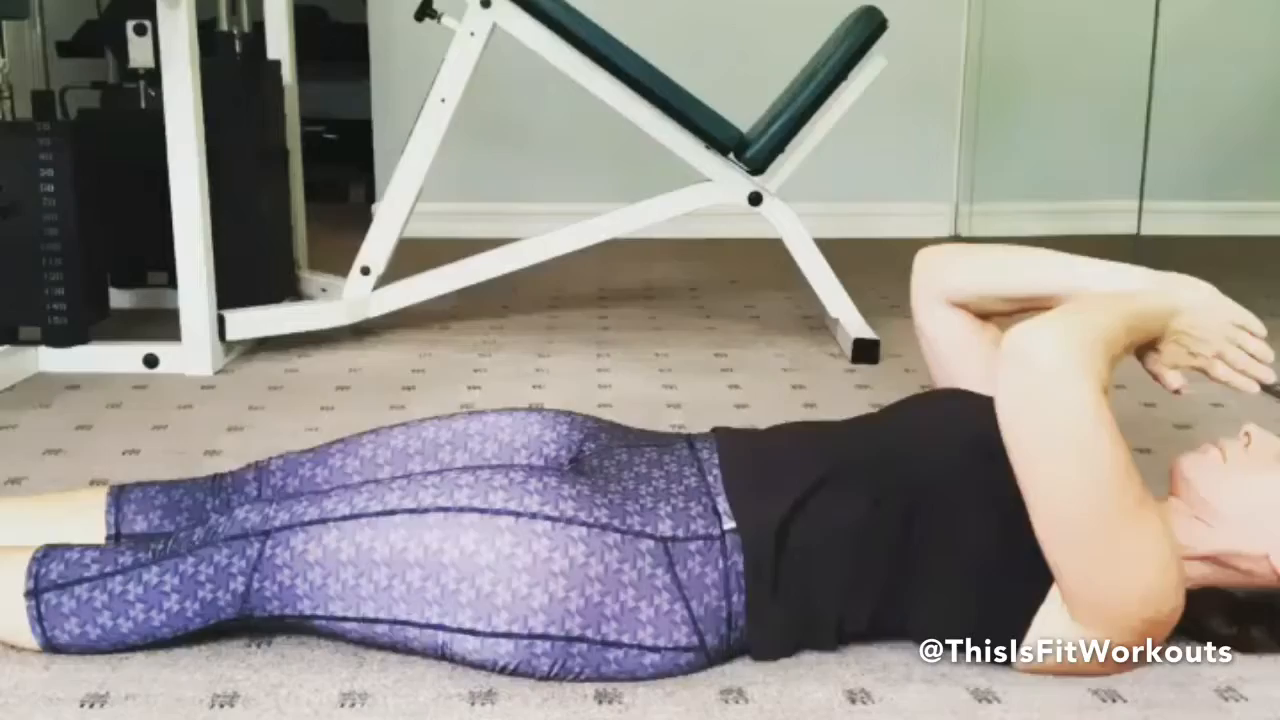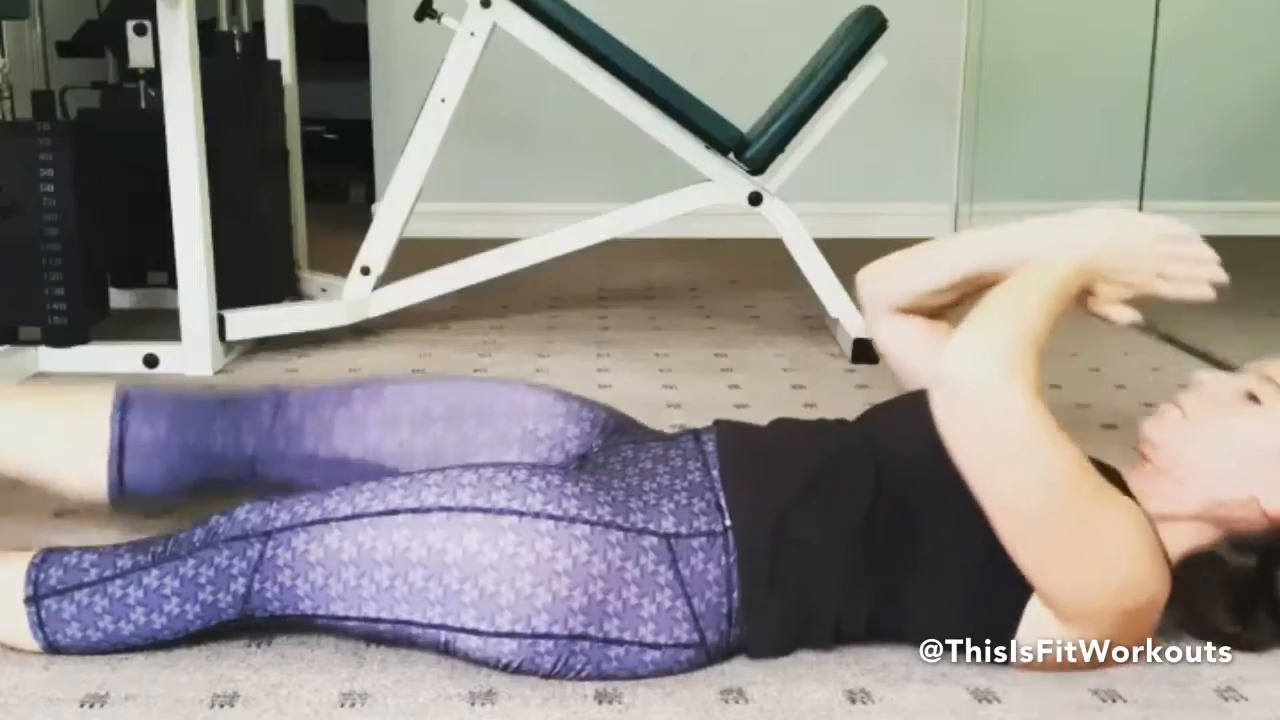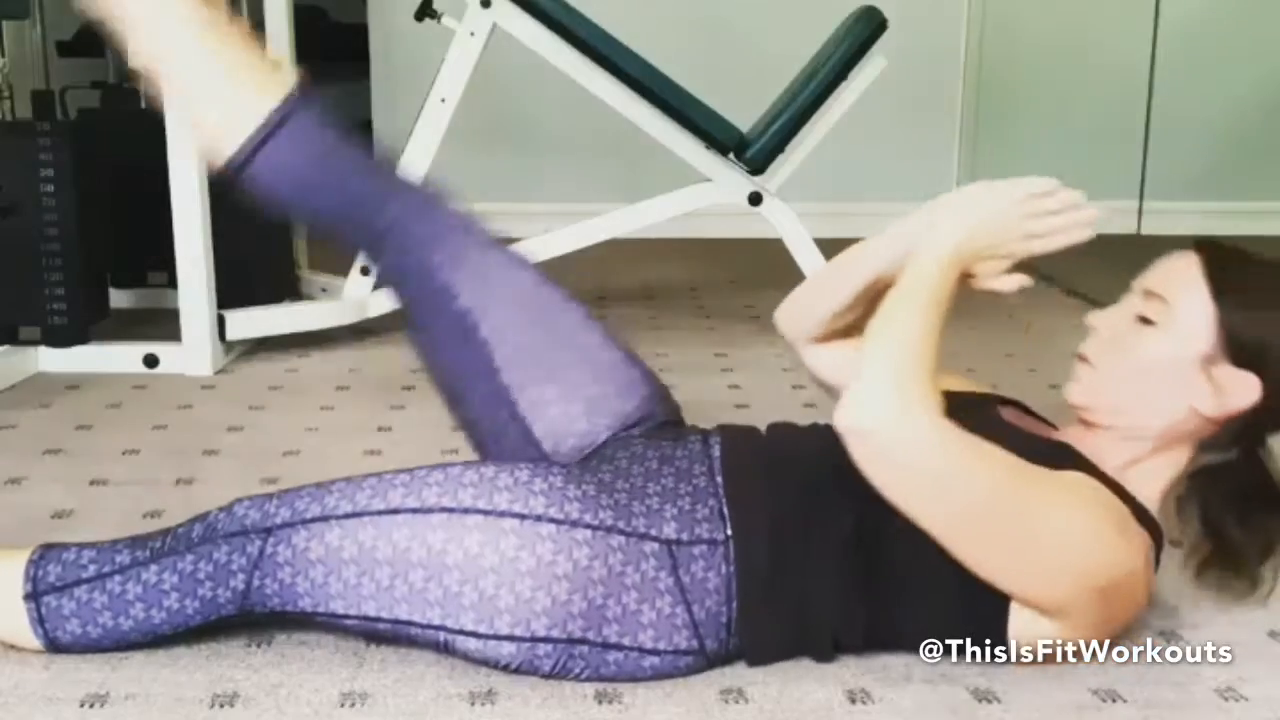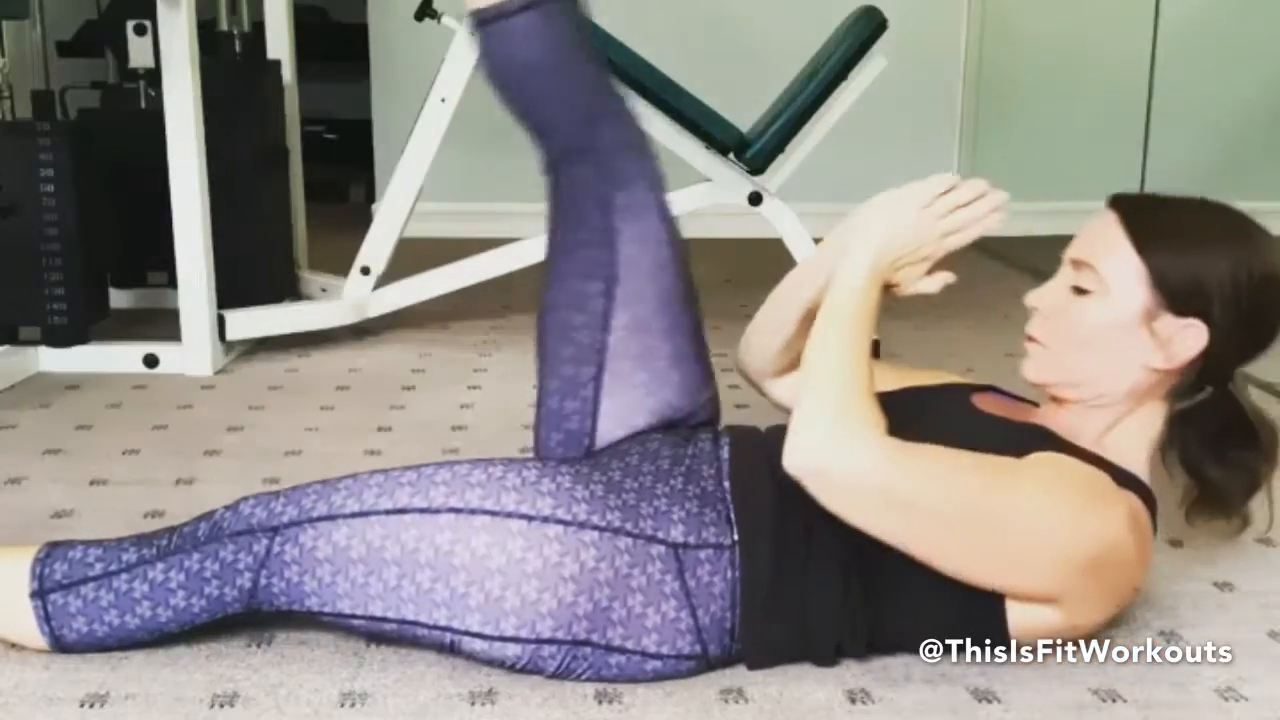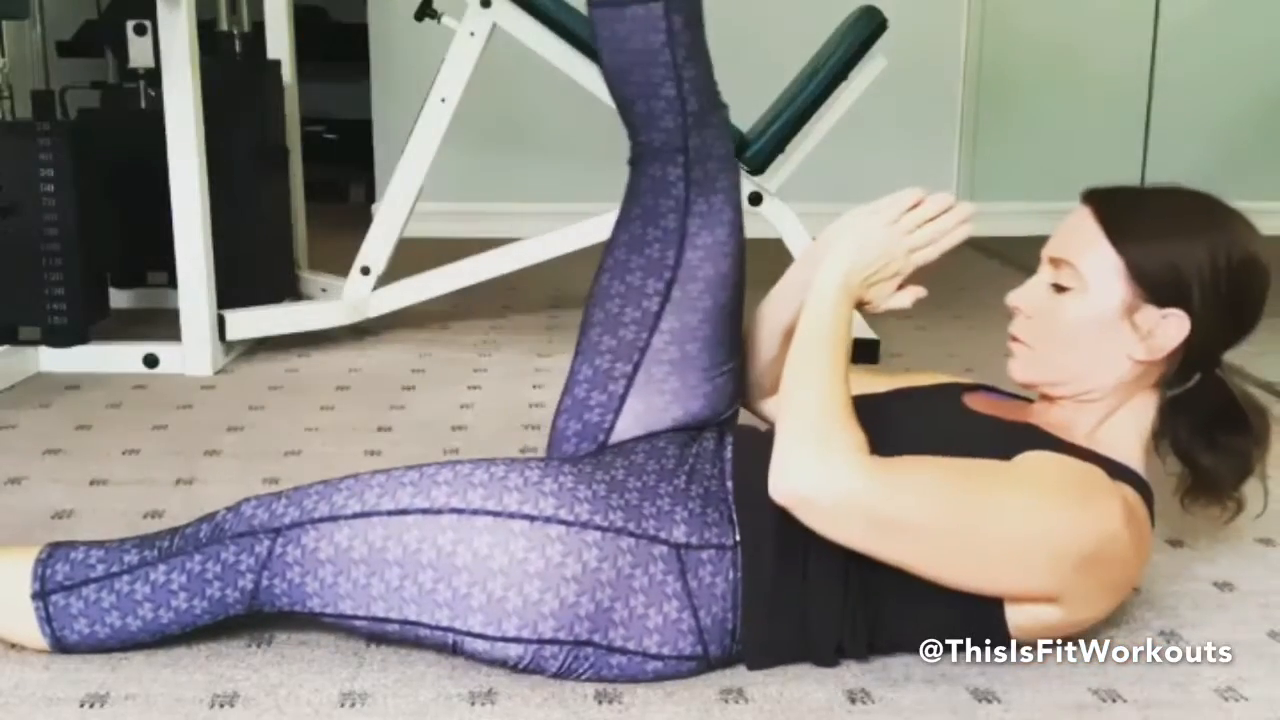
dt=0.3s
person 1, frame 1
left shoulder: (1127, 587)
right shoulder: (1071, 494)
left elbow: (1048, 360)
right elbow: (940, 275)
left wrist: (1146, 309)
right wrist: (1142, 287)
left hip: (673, 570)
right hip: (656, 473)
left knee: (250, 561)
right knee: (244, 496)
person 1, frame 2
left shoulder: (1113, 576)
right shoulder: (1059, 485)
left elbow: (974, 377)
right elbow: (889, 292)
left wrist: (1076, 262)
right wrist: (1079, 238)
left hip: (673, 569)
right hip: (661, 468)
left knee: (256, 554)
right knee: (254, 430)
person 1, frame 3
left shoulder: (1097, 553)
right shoulder: (1035, 447)
left elbow: (880, 426)
right elbow: (815, 329)
left wrist: (944, 250)
right wrist: (937, 234)
left hip: (664, 574)
right hip: (658, 468)
left knee: (254, 546)
right knee: (380, 208)
person 1, frame 4
left shoulder: (1091, 531)
right shoulder: (1033, 427)
left elbow: (832, 458)
right elbow: (774, 358)
left wrist: (866, 266)
right wrist: (854, 247)
left hip: (664, 579)
right hip: (667, 467)
left knee: (259, 545)
right knee: (599, 154)
person 1, frame 5
left shoulder: (1090, 526)
right shoulder: (1027, 416)
left elbow: (816, 481)
right elbow: (765, 381)
left wrist: (837, 279)
right wrist: (825, 271)
left hip: (667, 578)
right hip: (666, 469)
left knee: (263, 544)
right knee: (683, 159)
